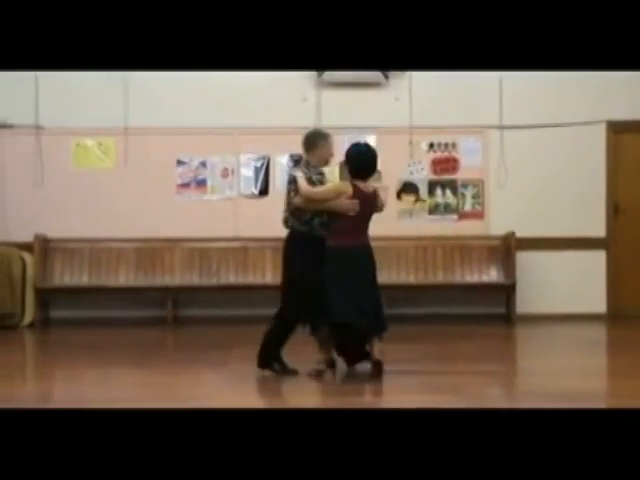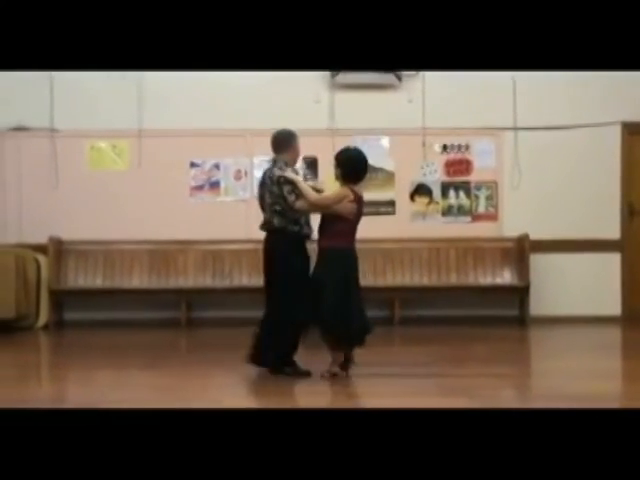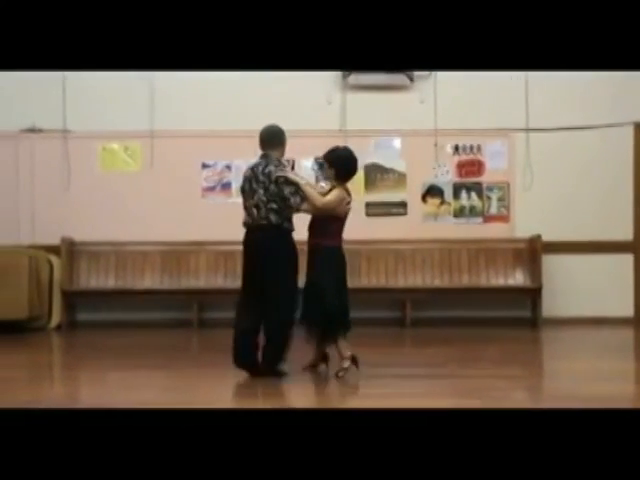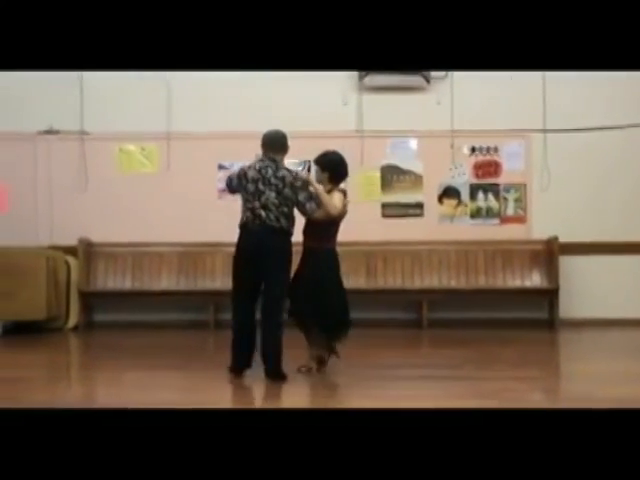
dt=0.3s
person 1, frame 1
left shoulder: (314, 174)
right shoulder: (304, 174)
right elbow: (299, 200)
right wrist: (337, 205)
left hip: (315, 245)
right hip: (302, 245)
left knee: (323, 300)
right knee: (293, 304)
left ankle: (333, 351)
right ankle: (269, 356)
person 1, frame 2
left shoulder: (271, 173)
right shoulder: (284, 173)
right elbow: (298, 203)
right wrist: (336, 208)
left hip: (280, 241)
right hip: (287, 244)
left knee: (281, 302)
right knee: (294, 303)
left ankle: (262, 353)
right ankle: (281, 360)
person 1, frame 3
left shoulder: (250, 172)
right shoulder: (281, 173)
right elbow: (297, 204)
left hip: (253, 237)
right hip: (277, 239)
left knee: (251, 299)
right knee: (281, 301)
left ankle: (245, 356)
right ankle: (270, 361)
person 1, frame 4
left shoulder: (248, 172)
right shoulder: (292, 179)
left elbow: (230, 184)
right elbow: (312, 211)
left hip: (249, 240)
right hip: (277, 243)
left knee: (243, 302)
right knee: (273, 305)
left ankle: (240, 361)
right ankle: (272, 366)
person 2, frame 1
left shoulder: (345, 189)
right shoulder: (373, 192)
left elbow: (308, 193)
left wrist: (300, 176)
left hip: (341, 256)
right hip: (362, 254)
left knee: (338, 307)
right knee: (366, 306)
left ankle: (350, 359)
right ankle: (375, 357)
person 2, frame 2
left shoulder: (344, 194)
right shoulder: (354, 195)
left elbow: (315, 200)
left wrist: (295, 179)
left hip: (334, 257)
right hip: (344, 257)
left knee: (328, 309)
right knee: (342, 308)
left ankle: (339, 362)
right ankle: (342, 356)
person 2, frame 3
left shoulder: (339, 194)
right shoulder: (333, 192)
left elbow: (318, 204)
right elbow: (313, 205)
left wrist: (299, 181)
left hip: (328, 256)
right hip: (321, 255)
left knee: (324, 308)
right knee: (316, 308)
left ankle: (347, 356)
right ankle: (320, 355)
person 2, frame 4
left shoulder: (338, 196)
right shoulder: (325, 194)
left elbow: (334, 212)
left wrist: (317, 188)
left hip: (322, 258)
right hip: (313, 256)
left knee: (315, 308)
right knee: (307, 307)
left ankle: (317, 355)
right ankle: (321, 351)
